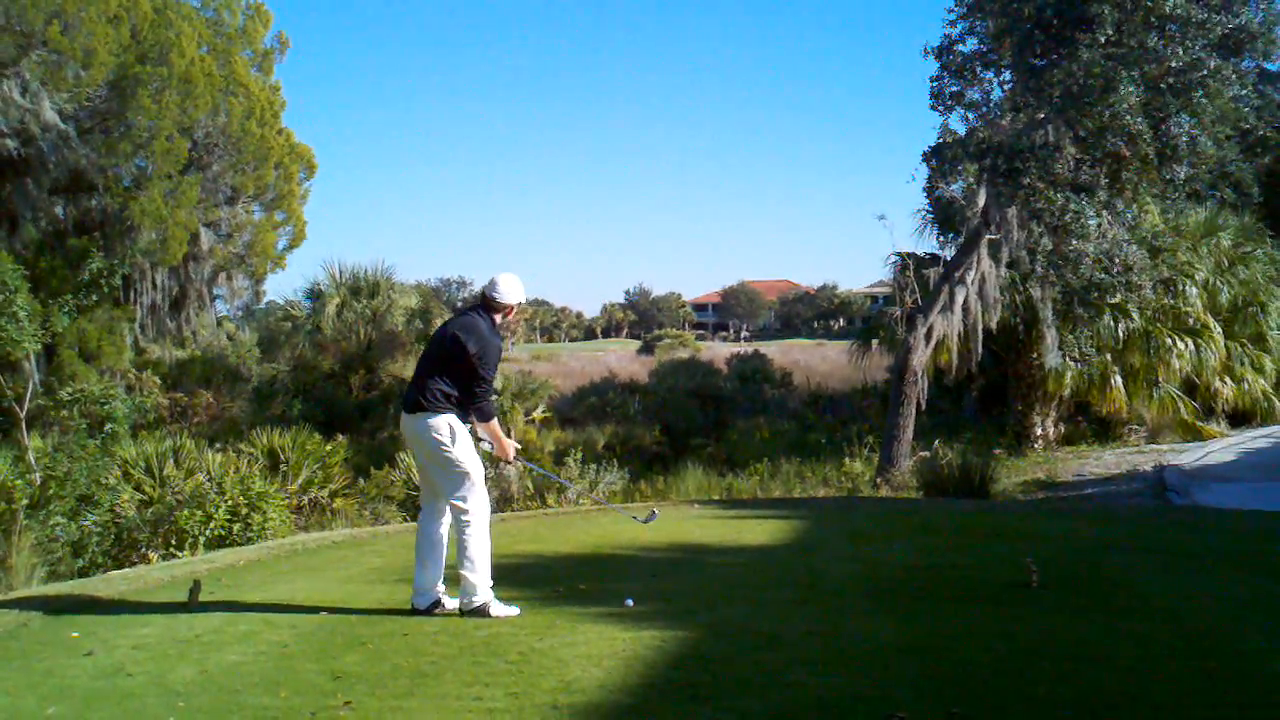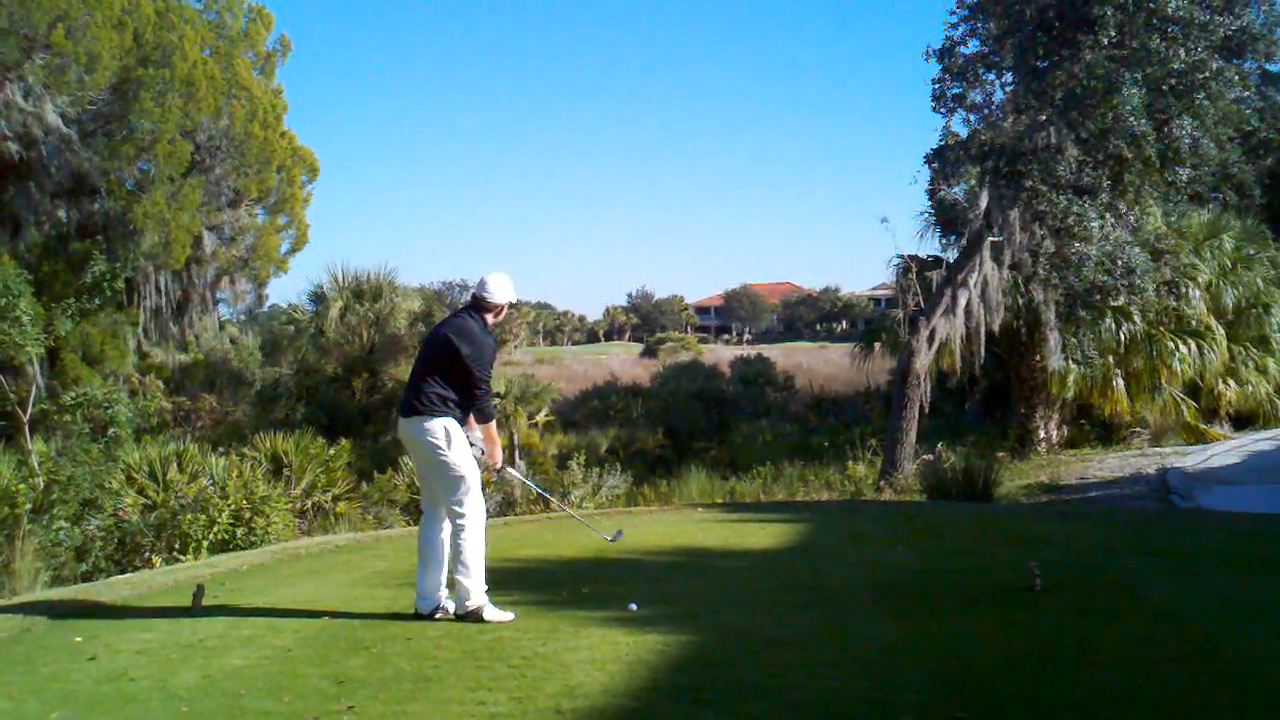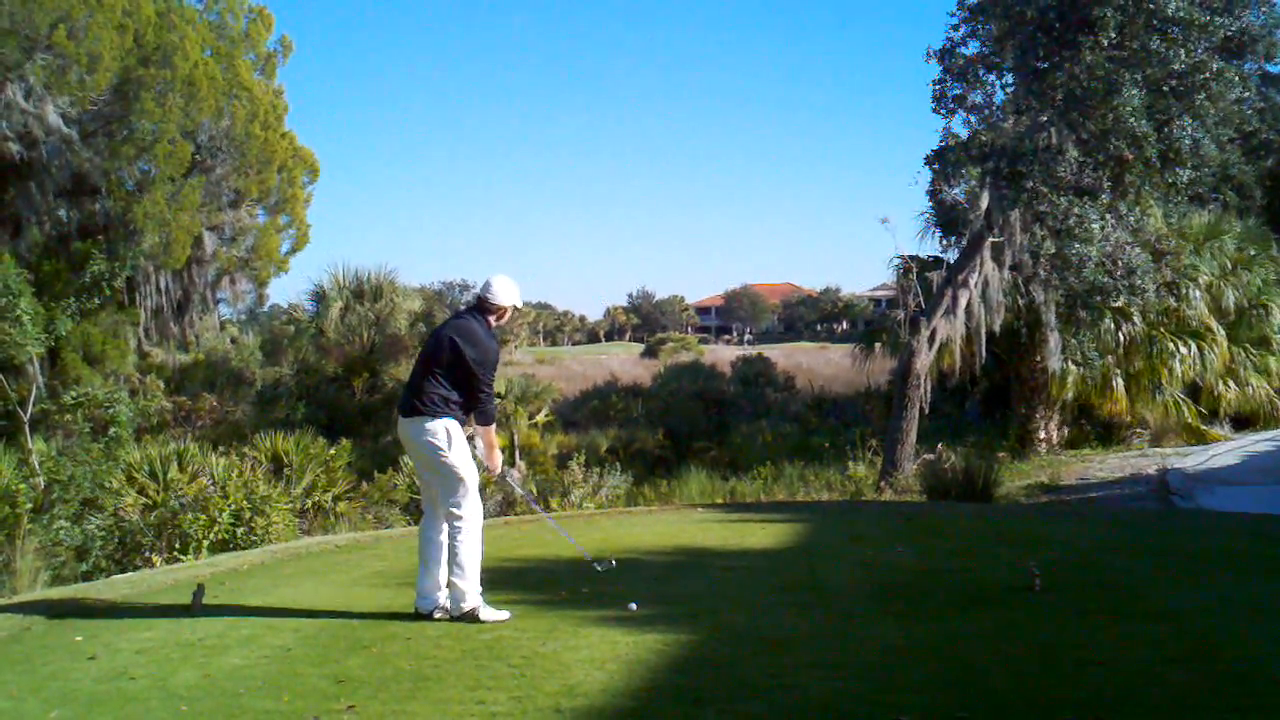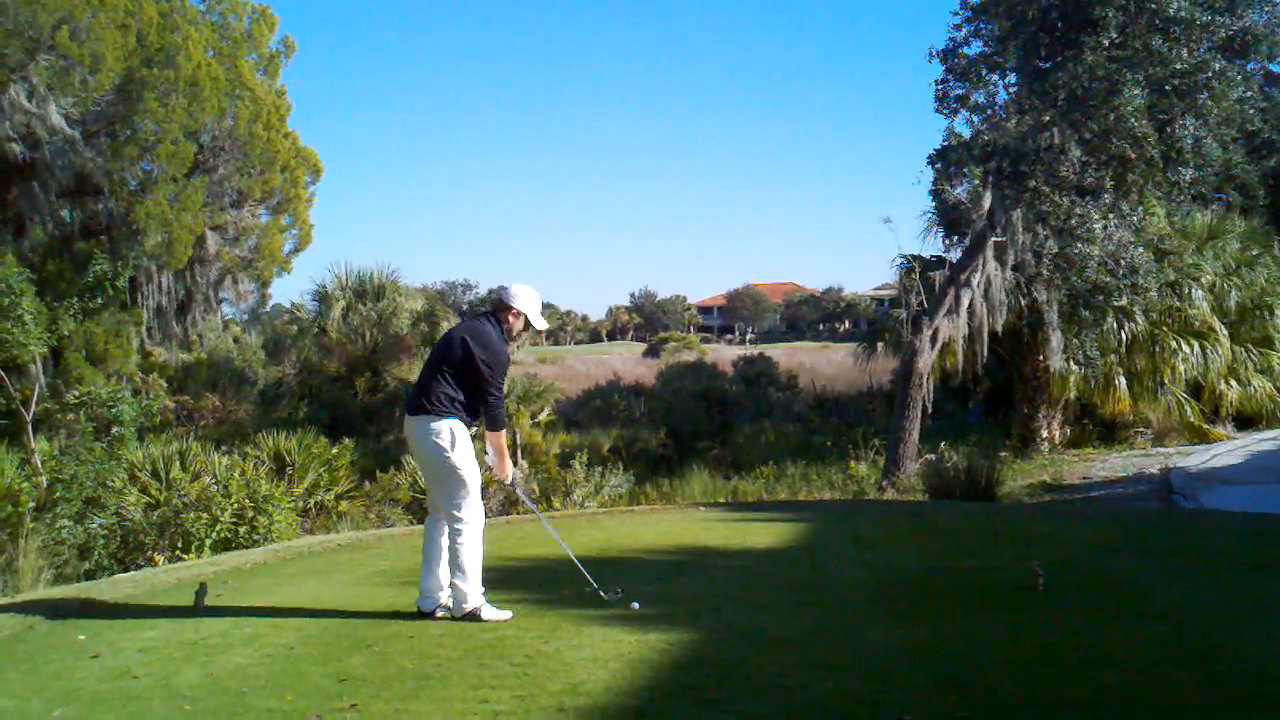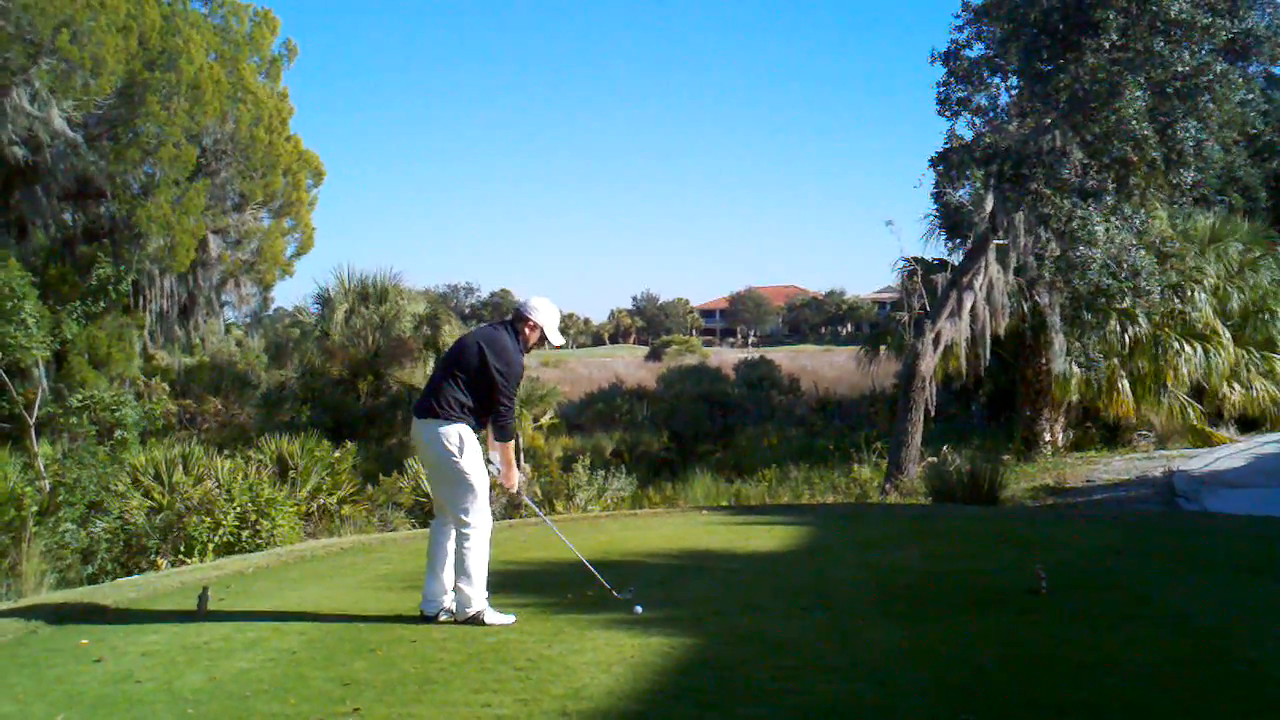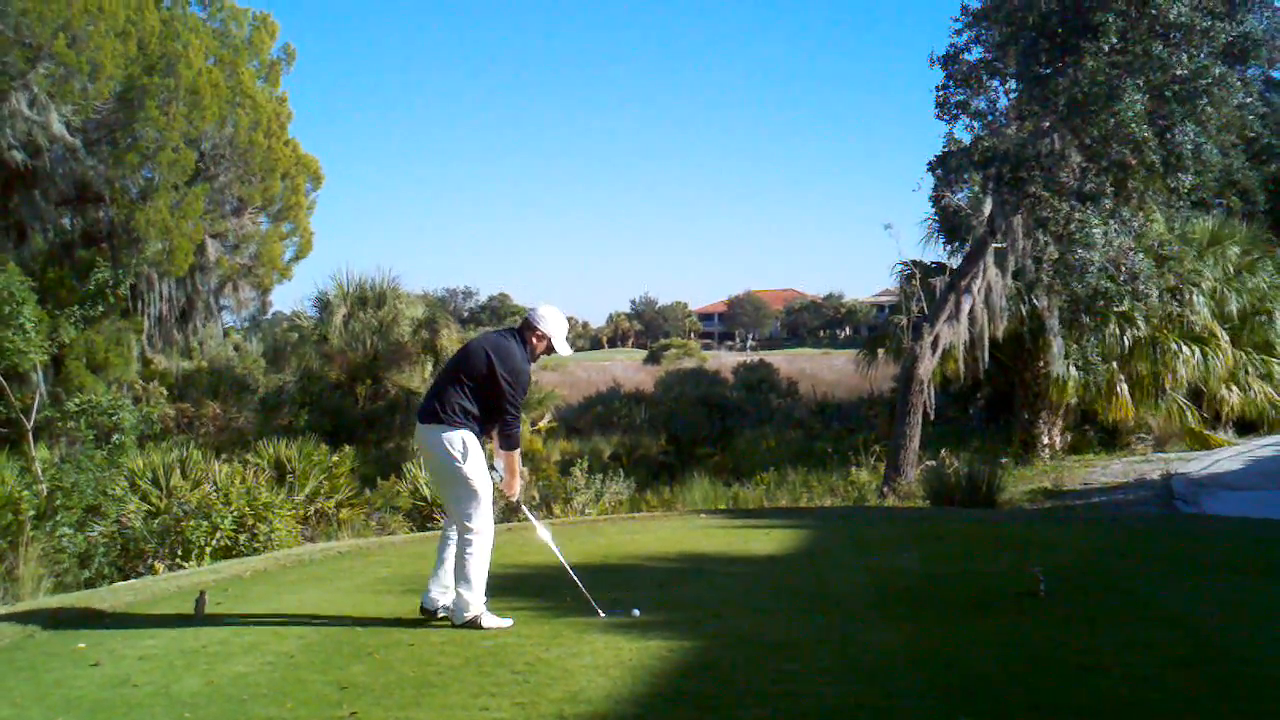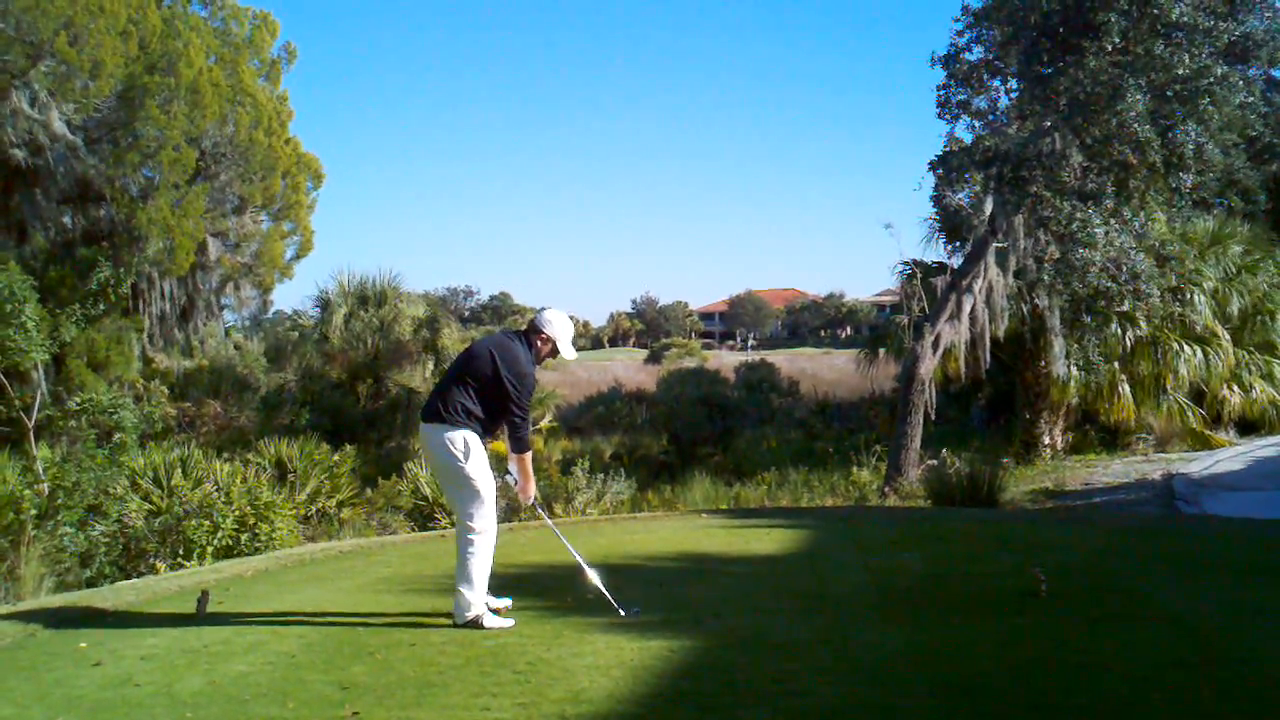
dt=0.3s
person 1, frame 1
left shoulder: (461, 322)
right shoulder: (486, 338)
right elbow: (481, 400)
left wrist: (489, 435)
right wrist: (501, 442)
left hip: (416, 418)
right hip: (439, 421)
left knee: (435, 508)
right knee: (473, 508)
left ankle: (427, 596)
right ankle: (478, 597)
person 1, frame 2
left shoulder: (454, 324)
right shoulder: (479, 339)
right elbow: (481, 399)
left wrist: (474, 431)
right wrist: (494, 446)
left hip: (414, 421)
right hip: (436, 425)
left knee: (436, 512)
right knee: (468, 512)
left ankle: (430, 600)
right ankle: (472, 602)
person 1, frame 3
left shoulder: (456, 325)
right shoulder: (482, 341)
right elbow: (483, 401)
left wrist: (480, 441)
right wrist: (492, 449)
left hip: (413, 422)
right hip: (436, 425)
left knee: (436, 512)
right knee: (466, 513)
left ankle: (430, 600)
right ankle: (466, 603)
person 1, frame 4
left shoulder: (473, 328)
right shoulder: (493, 344)
right elbow: (493, 405)
left wrist: (490, 446)
right wrist: (503, 458)
left hip: (421, 422)
right hip: (442, 426)
left knee: (441, 513)
right knee: (467, 515)
left ankle: (433, 599)
right ankle: (468, 603)
person 1, frame 5
left shoulder: (489, 336)
right shoulder: (508, 354)
right elbow: (503, 415)
left wrist: (495, 450)
right wrist: (509, 466)
left hip: (427, 425)
right hip: (449, 430)
left knee: (447, 517)
right knee: (474, 520)
left ankle: (436, 603)
right ankle: (471, 607)
person 1, frame 6
left shoulder: (495, 342)
right shoulder: (515, 362)
right elbow: (509, 424)
left wrist: (500, 457)
right wrist: (513, 475)
left hip: (431, 429)
right hip: (452, 435)
left knee: (458, 519)
right knee: (477, 524)
left ankle: (437, 599)
right ankle: (468, 611)
person 1, frame 7
left shoulder: (502, 343)
right shoulder: (519, 365)
right elbow: (519, 426)
left wrist: (513, 461)
right wrist: (527, 478)
left hip: (436, 429)
right hip: (454, 434)
left knee: (471, 518)
right knee: (480, 523)
left ankle: (474, 596)
right ankle: (470, 611)
